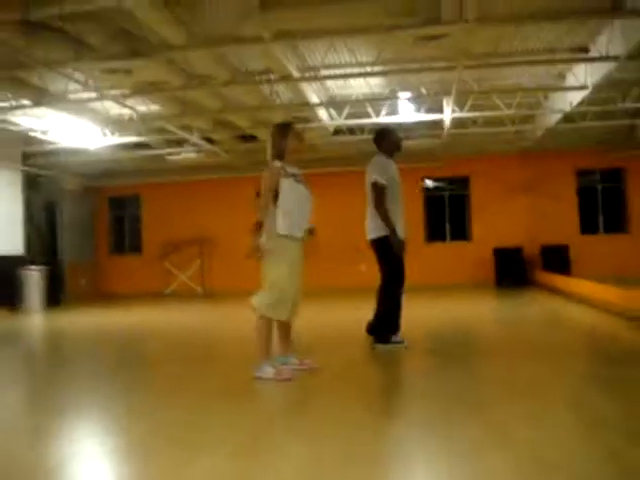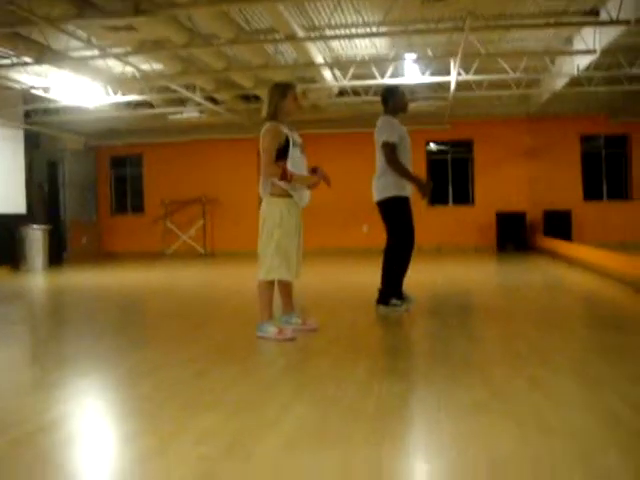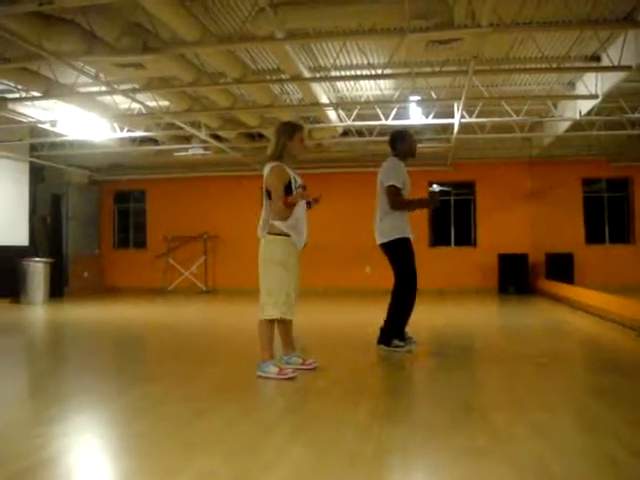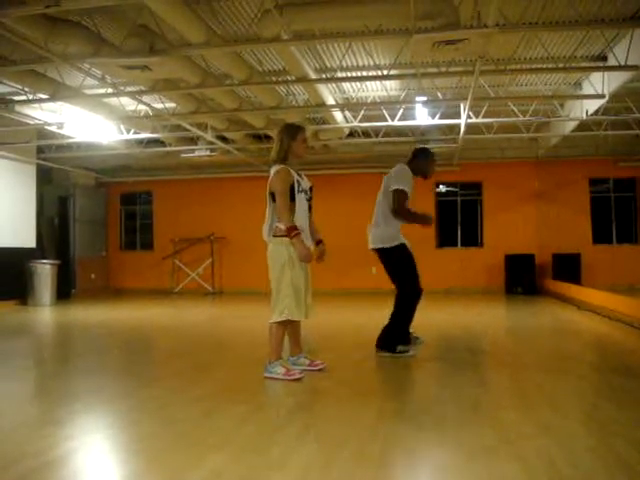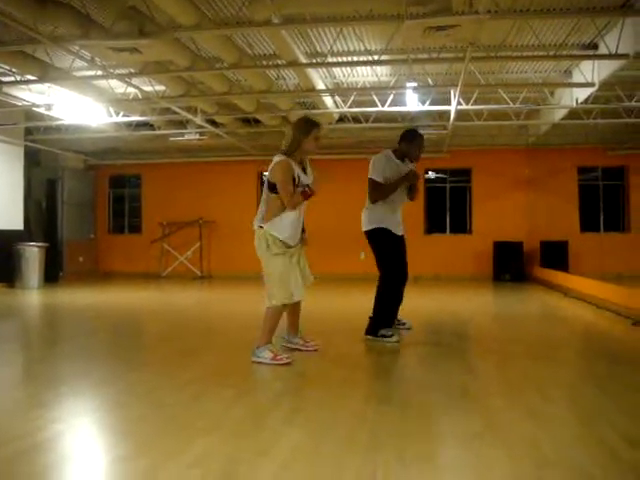
dt=1s
person 1, frame 1
left shoulder: (295, 173)
right shoulder: (275, 171)
right elbow: (264, 207)
left wrist: (309, 232)
right wrist: (259, 238)
left hip: (295, 244)
right hip: (279, 244)
left knee: (287, 303)
right knee: (271, 303)
left ankle: (286, 355)
right ankle: (264, 363)
person 1, frame 2
left shoulder: (289, 132)
right shoulder: (272, 130)
right elbow: (268, 169)
left wrist: (313, 172)
right wrist: (299, 179)
left hip: (292, 204)
right hip: (277, 204)
left knee: (287, 262)
right knee: (272, 261)
left ankle: (289, 315)
right ankle: (265, 323)
person 1, frame 3
left shoulder: (288, 172)
right shoulder: (276, 170)
right elbow: (278, 210)
left wrist: (307, 202)
right wrist: (294, 199)
left hip: (289, 243)
right hip: (277, 243)
left knee: (286, 301)
right knee: (273, 300)
left ankle: (289, 354)
right ankle: (266, 361)
person 1, frame 4
left shoulder: (297, 175)
right shoulder: (281, 173)
right elbow: (284, 214)
left wrist: (318, 241)
right wrist: (300, 243)
left hip: (297, 245)
right hip: (285, 245)
left knee: (296, 303)
right knee: (284, 303)
left ankle: (296, 355)
right ankle: (273, 363)
person 1, frame 5
left shoulder: (304, 164)
right shoulder: (282, 164)
right elbow: (290, 202)
left wrist: (301, 231)
right wrist: (311, 190)
left hip: (291, 237)
right hip: (272, 237)
left knee: (296, 289)
right knee: (281, 294)
left ankle: (292, 336)
right ankle: (262, 347)
person 2, frame 1
left shoulder: (387, 165)
right shoulder: (380, 164)
right elbow: (378, 202)
left wrist: (396, 233)
right wrist: (393, 233)
left hip: (388, 232)
right hip: (383, 232)
left knee: (393, 280)
right knee: (393, 280)
left ankle: (379, 327)
right ankle: (385, 332)
person 2, frame 2
left shoulder: (394, 125)
right shoulder: (387, 124)
right elbow: (391, 160)
left wrist: (416, 183)
right wrist: (418, 182)
left hip: (397, 192)
right hip: (391, 193)
left knee: (404, 241)
right knee: (399, 242)
left ankle: (394, 291)
right ankle: (387, 297)
person 2, frame 3
left shoulder: (396, 167)
right shoulder: (393, 167)
right elbow: (395, 203)
left wrist: (421, 203)
right wrist: (424, 202)
left hip: (396, 233)
right hip: (394, 234)
left knee: (406, 283)
right knee: (407, 284)
left ankle: (395, 333)
right ankle: (389, 337)
person 2, frame 4
left shoulder: (401, 174)
right shoulder: (403, 173)
right elbow: (397, 209)
left wrist: (416, 218)
right wrist: (420, 218)
left hip: (388, 239)
right hip: (388, 241)
left knee: (408, 289)
right knee: (411, 290)
left ankle: (401, 335)
right ankle: (388, 342)
person 2, frame 5
left shoulder: (408, 164)
right shoulder: (381, 160)
left elbow: (412, 197)
right elbow: (373, 196)
left wrist: (413, 182)
right wrist: (401, 181)
left hip: (396, 226)
right hip: (378, 225)
left knee: (400, 274)
right knee: (390, 274)
left ankle: (389, 317)
right ankle: (376, 327)
